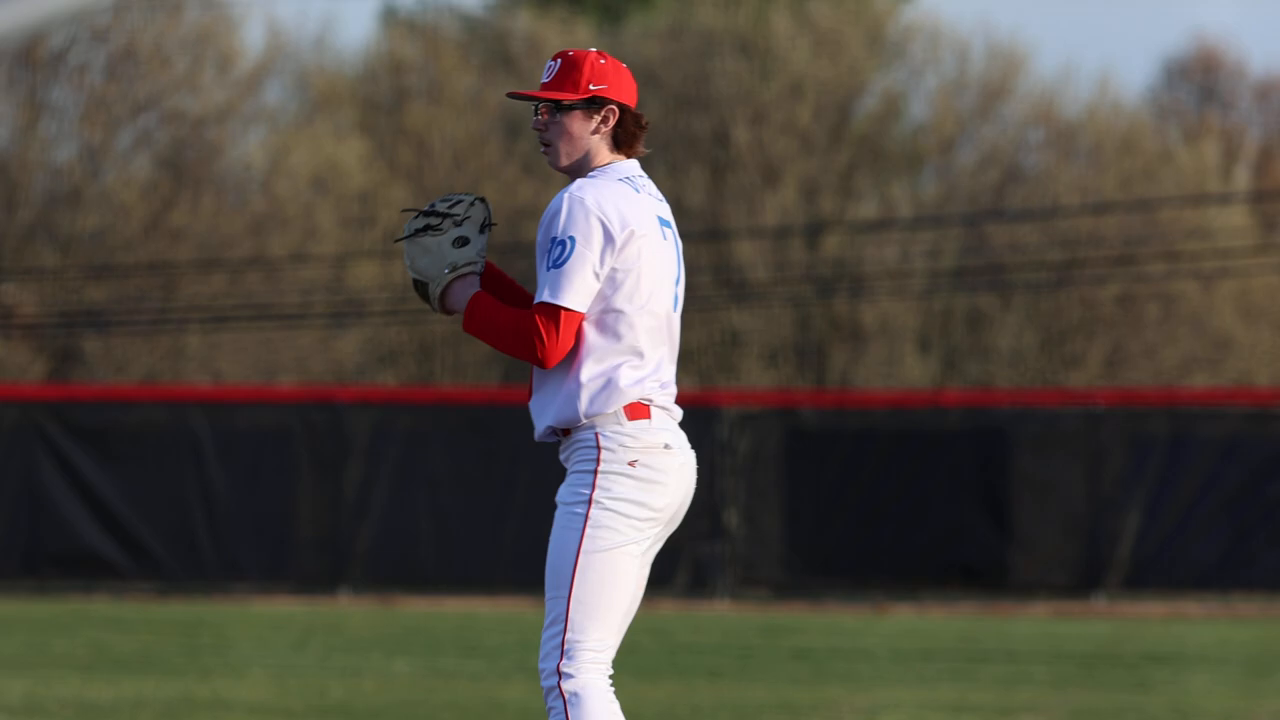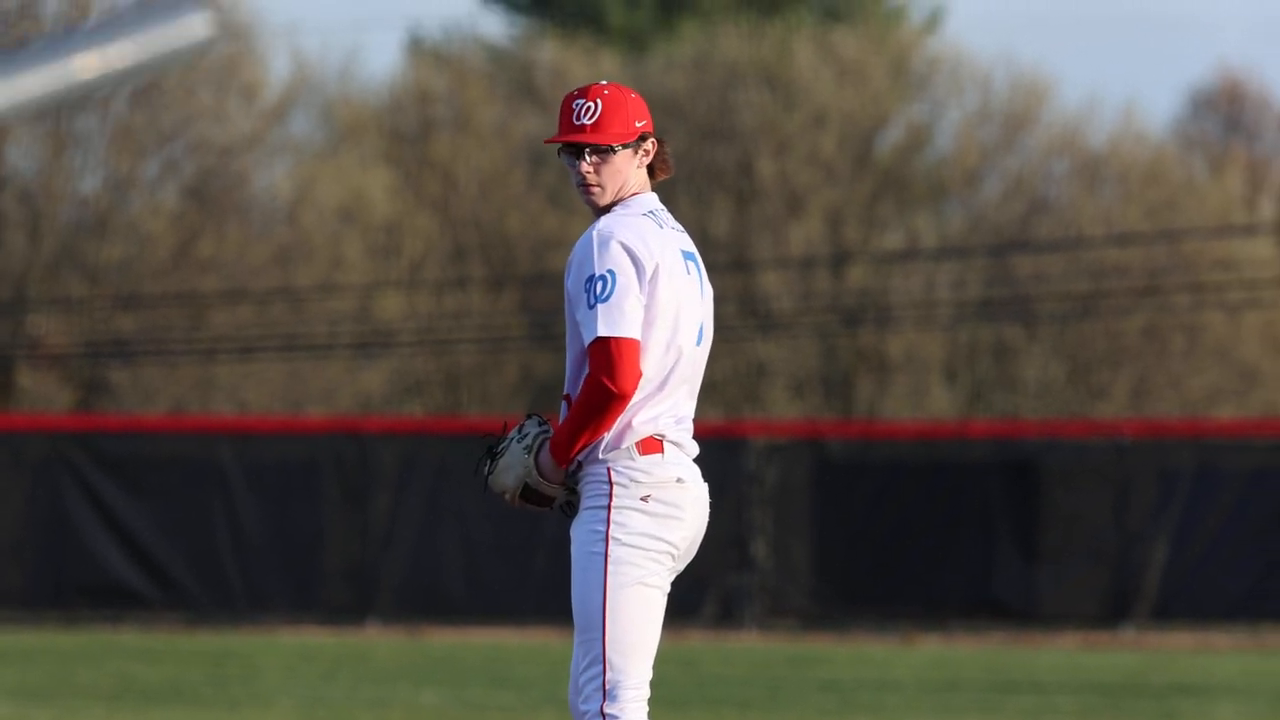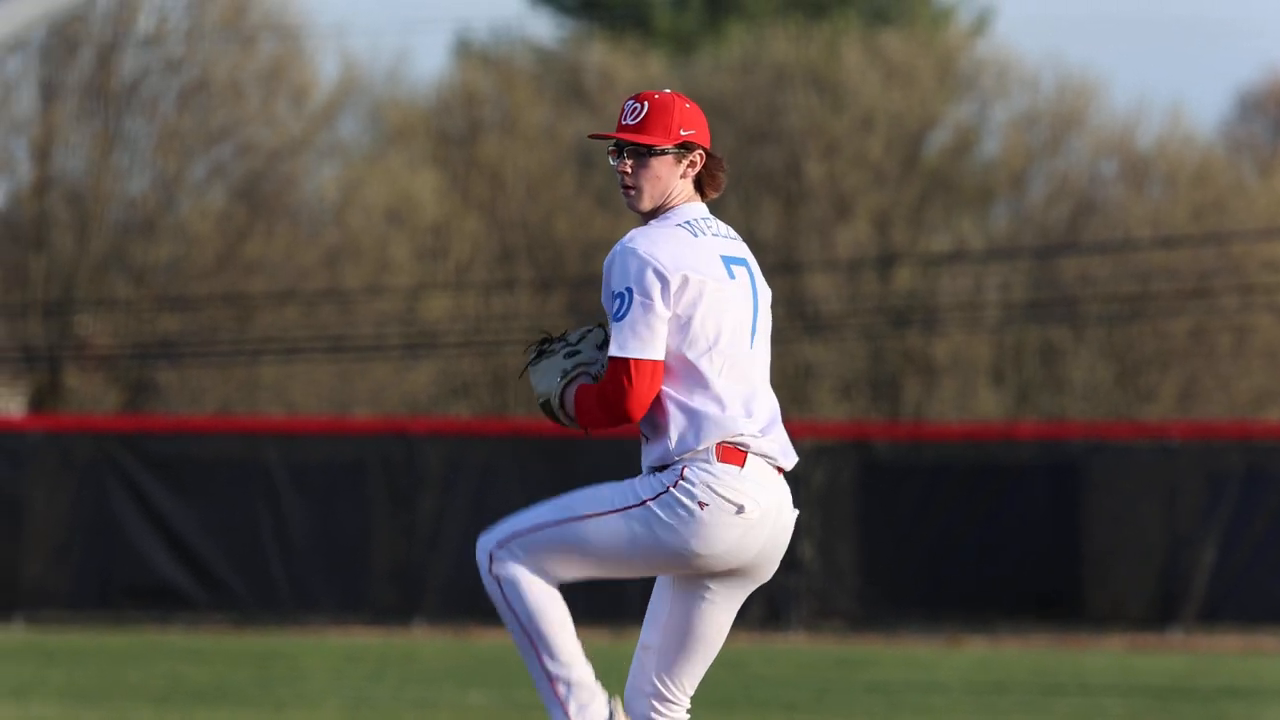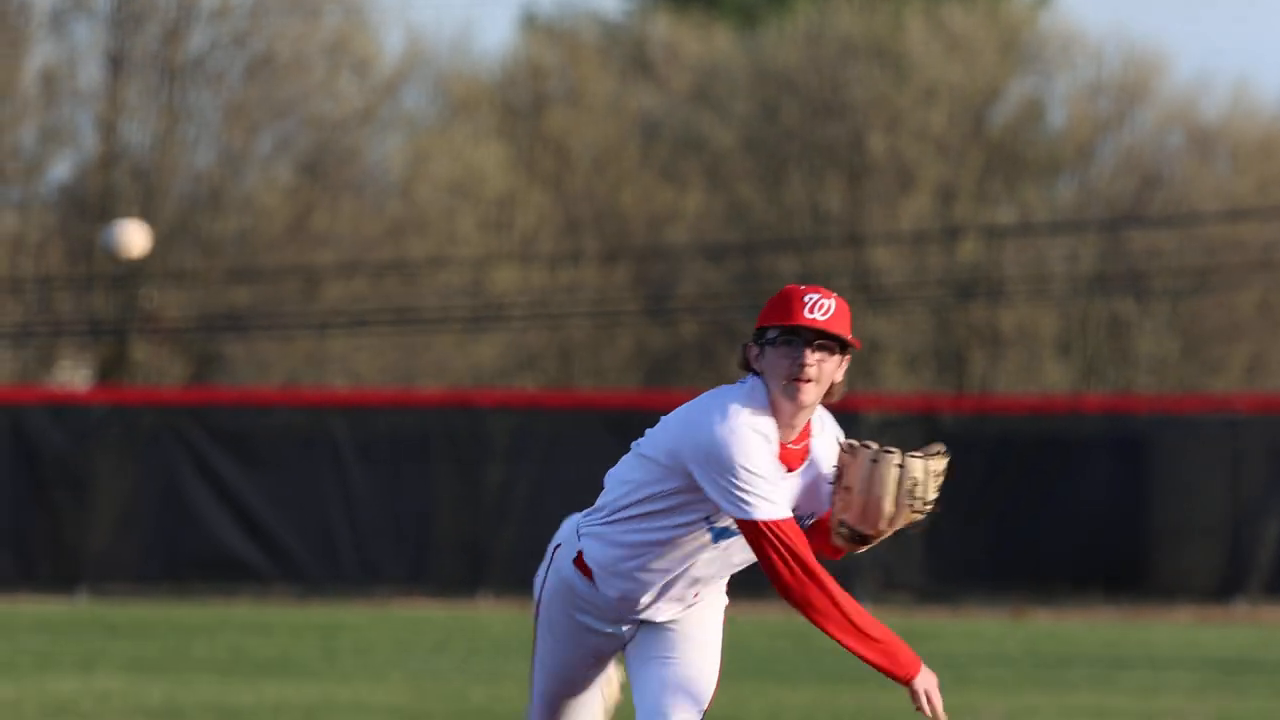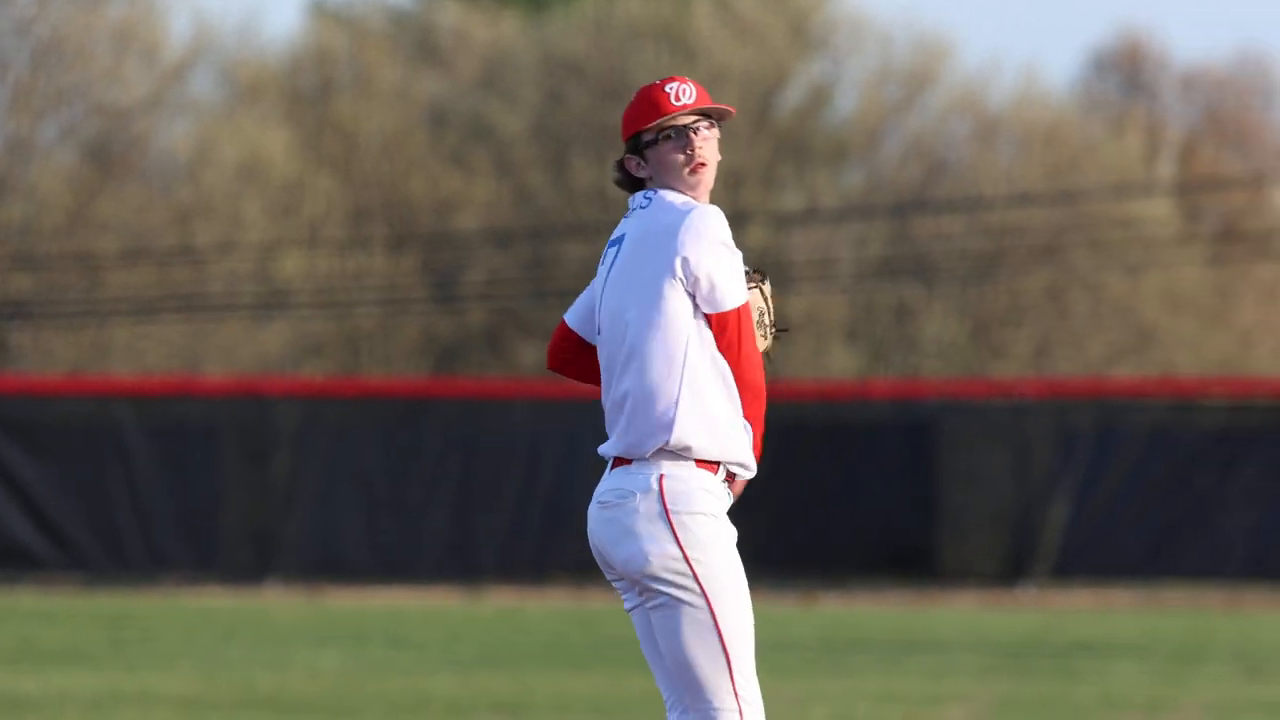
dt=1s
person 1, frame 1
left shoulder: (583, 202)
right shoulder: (648, 202)
left elbow: (547, 341)
left wrist: (468, 309)
right wrist: (485, 278)
left hip: (616, 455)
right hip: (657, 449)
right knee: (573, 663)
person 1, frame 2
left shoulder: (609, 239)
right shoulder: (677, 239)
left elbow: (614, 377)
left wrist: (557, 453)
right wrist: (570, 445)
left hip: (629, 486)
right hip: (676, 480)
person 1, frame 3
left shoulder: (644, 250)
right shoulder: (734, 252)
left elbow: (628, 399)
left wrist: (572, 395)
right wrist: (610, 349)
left hip: (707, 498)
right hip: (767, 507)
left knee: (501, 554)
person 1, frame 4
left shoulder: (823, 434)
right shoulder: (732, 434)
right elbow: (805, 576)
right wrist: (906, 666)
left hip: (679, 609)
right hip: (593, 575)
right ankle: (595, 683)
person 1, frame 5
left shoulder: (633, 239)
right shoulder: (697, 225)
left elbow: (563, 352)
right elbow: (744, 370)
right wrist: (742, 458)
left hip: (634, 499)
right hip: (676, 508)
